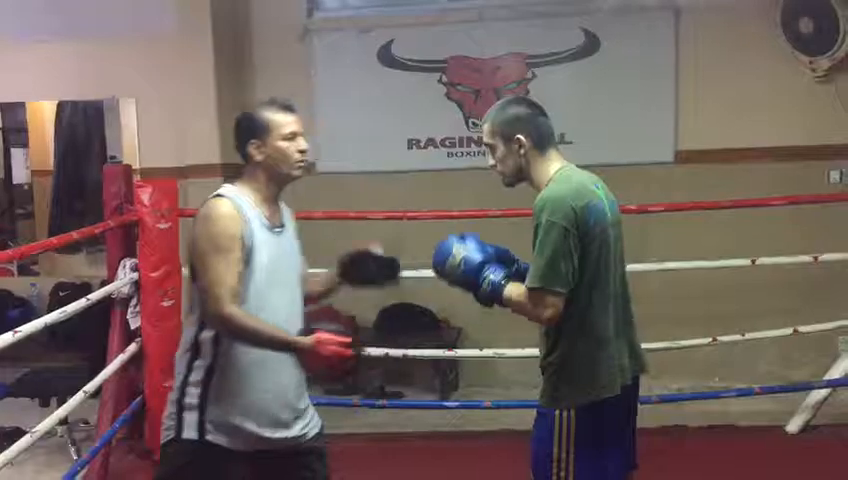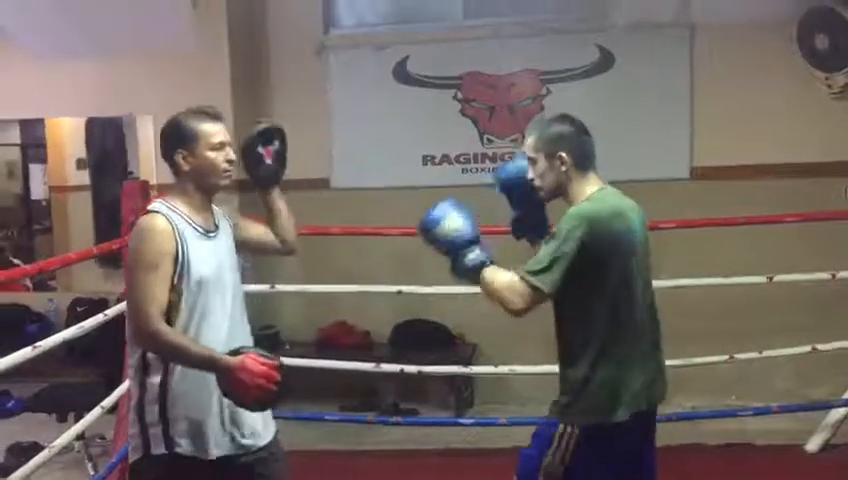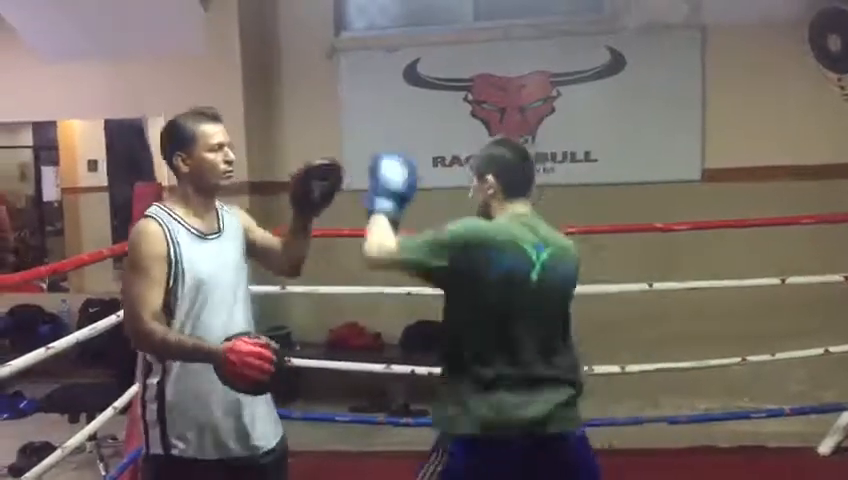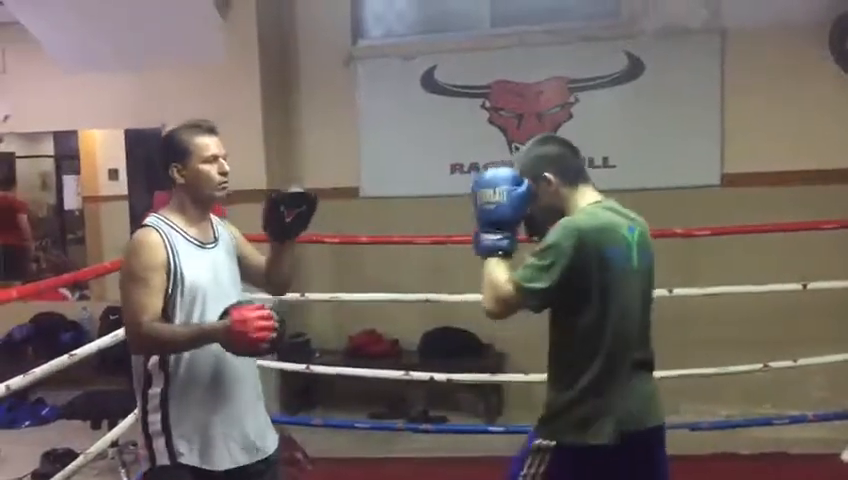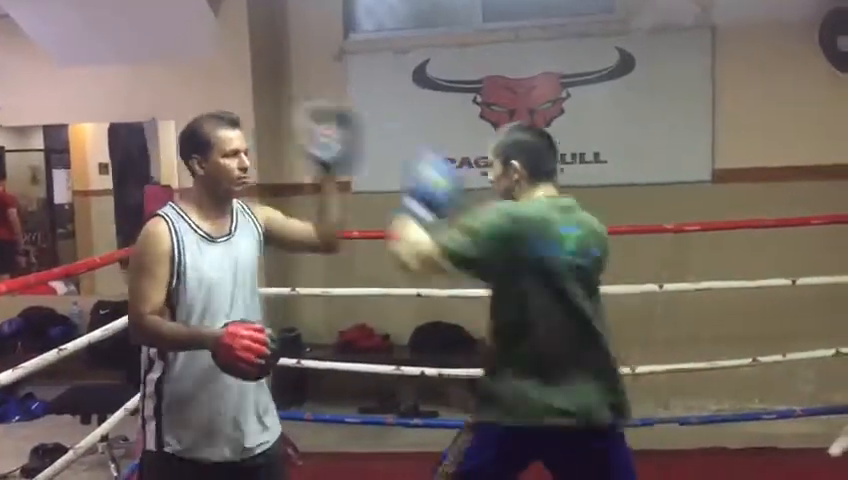
dt=0.4s
person 1, frame 1
left shoulder: (282, 213)
right shoulder: (224, 214)
right elbow: (221, 312)
left wrist: (342, 275)
right wrist: (302, 345)
right hip: (214, 415)
person 1, frame 2
left shoulder: (224, 221)
right shoulder: (157, 229)
left elbow: (285, 242)
right elbow: (148, 329)
left wrist: (269, 186)
right wrist: (228, 365)
right hip: (173, 428)
person 1, frame 3
left shoulder: (234, 219)
right shoulder: (153, 233)
left elbow: (289, 263)
right elbow: (141, 329)
left wrist: (303, 215)
right wrist: (218, 352)
right hip: (182, 426)
person 1, frame 4
left shoulder: (226, 232)
right shoulder: (151, 242)
left elbow: (275, 283)
right elbow: (140, 335)
left wrist: (282, 240)
right wrist: (220, 330)
right hip: (181, 434)
person 1, frame 5
left shoulder: (253, 218)
right shoulder: (162, 232)
left elbow: (326, 239)
right elbow: (142, 324)
left wrist: (328, 174)
right wrist: (212, 339)
right hip: (182, 423)
person 2, frame 1
left shoulder: (556, 201)
right shoulder: (589, 185)
left elbow: (547, 307)
left wrist: (487, 280)
right wrist: (514, 269)
left hip: (581, 379)
right hip: (615, 368)
person 2, frame 2
left shoulder: (586, 219)
right shoulder: (620, 207)
left elbow: (519, 298)
left wrist: (469, 255)
right wrist: (532, 220)
left hip: (597, 397)
right hip: (634, 391)
person 2, frame 3
left shoulder: (472, 239)
right shoulder: (566, 251)
left elbow: (378, 253)
left wrist: (382, 203)
left hip: (485, 428)
right hip: (555, 421)
person 2, frame 4
left shoulder: (573, 233)
right shoulder: (634, 226)
left elbow: (497, 303)
left wrist: (494, 236)
right wrist: (543, 230)
left hip: (582, 424)
right hip: (641, 418)
person 2, frame 5
left shoulder: (508, 220)
right shoulder: (593, 231)
left elbow: (413, 255)
left wrist: (417, 204)
left hip: (518, 410)
right hip: (593, 410)
